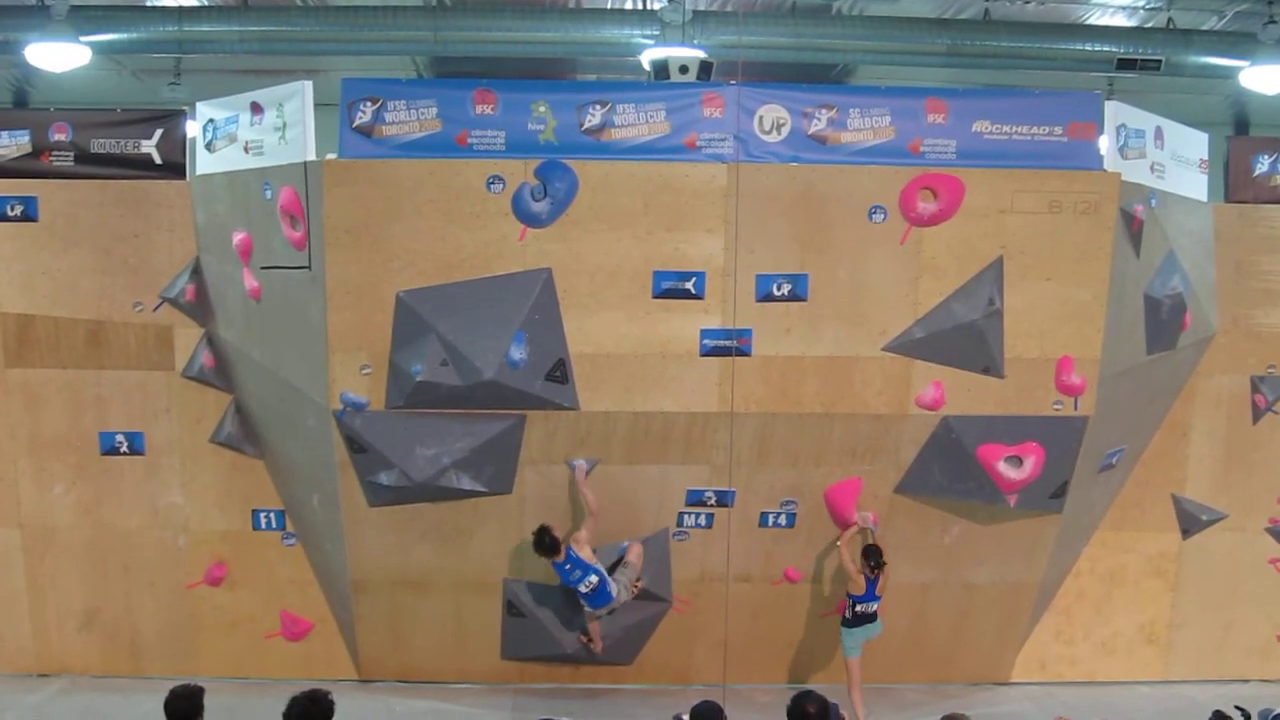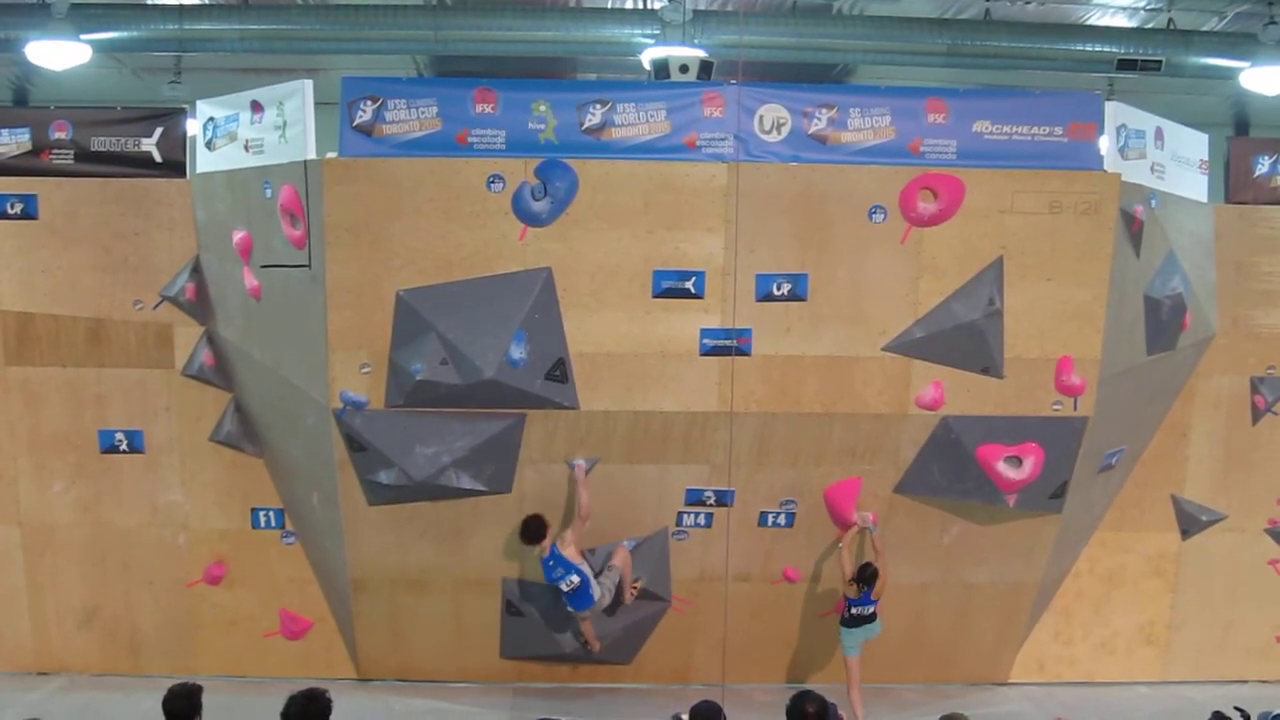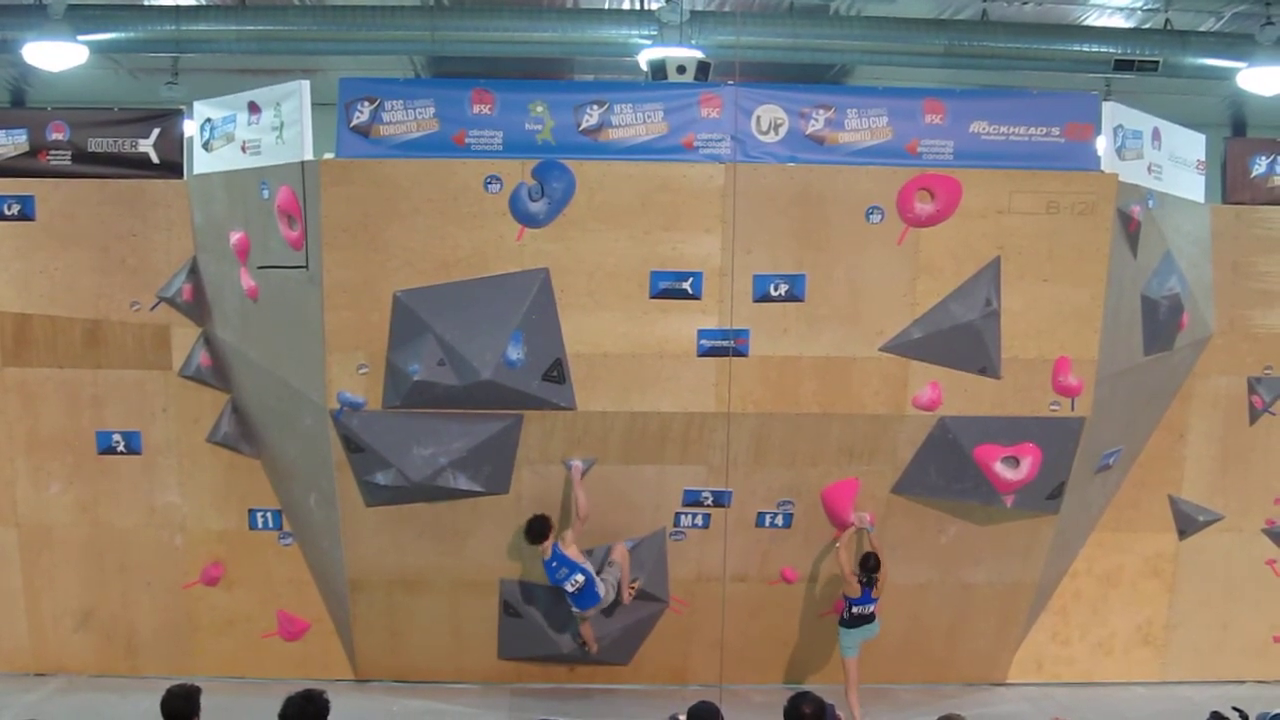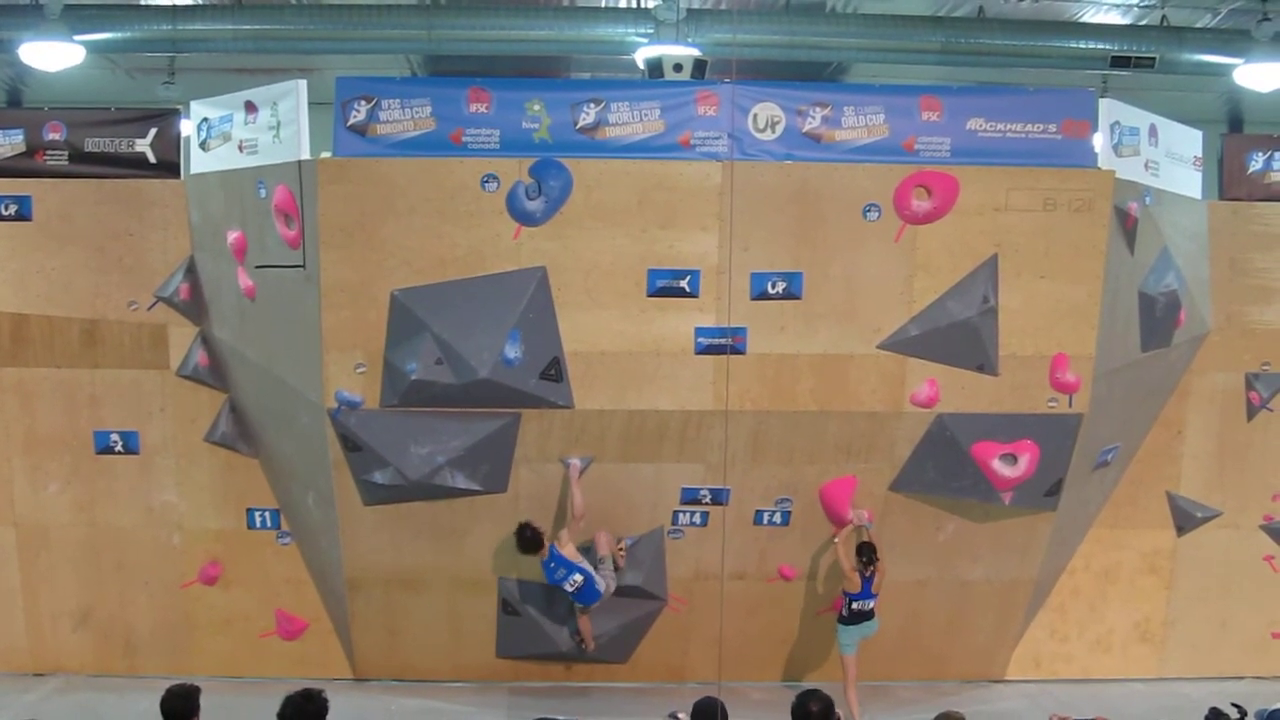
dt=0.7s
person 1, frame 1
left shoulder: (856, 578)
right shoulder: (882, 579)
left elbow: (842, 544)
right elbow: (877, 553)
left wrist: (858, 526)
right wrist: (870, 530)
left hip: (852, 632)
right hip: (874, 628)
left knee: (854, 682)
person 1, frame 2
left shoulder: (850, 583)
right shoulder: (880, 584)
left elbow: (844, 547)
right elbow: (879, 553)
left wrist: (857, 526)
right wrist: (870, 529)
left hip: (851, 633)
right hip: (872, 628)
left knee: (854, 682)
person 1, frame 3
left shoulder: (851, 582)
right shoulder: (879, 582)
left elbow: (841, 546)
right elbow: (877, 553)
left wrist: (855, 527)
right wrist: (868, 529)
left hip: (850, 633)
right hip: (872, 628)
left knee: (851, 682)
person 1, frame 4
left shoulder: (851, 577)
right shoulder: (879, 575)
left elbow: (839, 542)
right elbow: (872, 549)
left wrist: (853, 525)
right wrist: (864, 527)
left hip: (849, 630)
right hip: (870, 626)
left knee: (850, 679)
person 2, frame 1
left shoulder: (555, 565)
right shoulder: (578, 545)
right elbow: (593, 511)
right wrist: (580, 481)
left hip: (595, 609)
right hip: (616, 594)
left knee: (591, 616)
right knee: (635, 547)
left ankle: (596, 644)
right ankle: (630, 589)
person 2, frame 2
left shoulder: (543, 561)
right shoulder: (563, 545)
right elbow: (583, 514)
right wrist: (580, 478)
left hip: (578, 608)
right hip: (598, 598)
left knee: (583, 614)
right knee: (622, 550)
left ankle: (594, 644)
right ankle: (628, 593)
person 2, frame 3
left shoulder: (546, 563)
right shoulder: (564, 545)
right elbow: (582, 515)
right wrist: (576, 480)
left hip: (582, 608)
right hip: (602, 594)
left knee: (582, 620)
right knee: (619, 547)
left ankle: (592, 646)
right ankle: (625, 593)
person 2, frame 4
left shoulder: (545, 567)
right shoulder: (561, 545)
right elbow: (578, 515)
right wrist: (573, 478)
left hip: (584, 600)
right hip: (603, 585)
left knee: (581, 614)
right knee: (601, 535)
left ankle: (588, 644)
right ankle: (618, 561)
